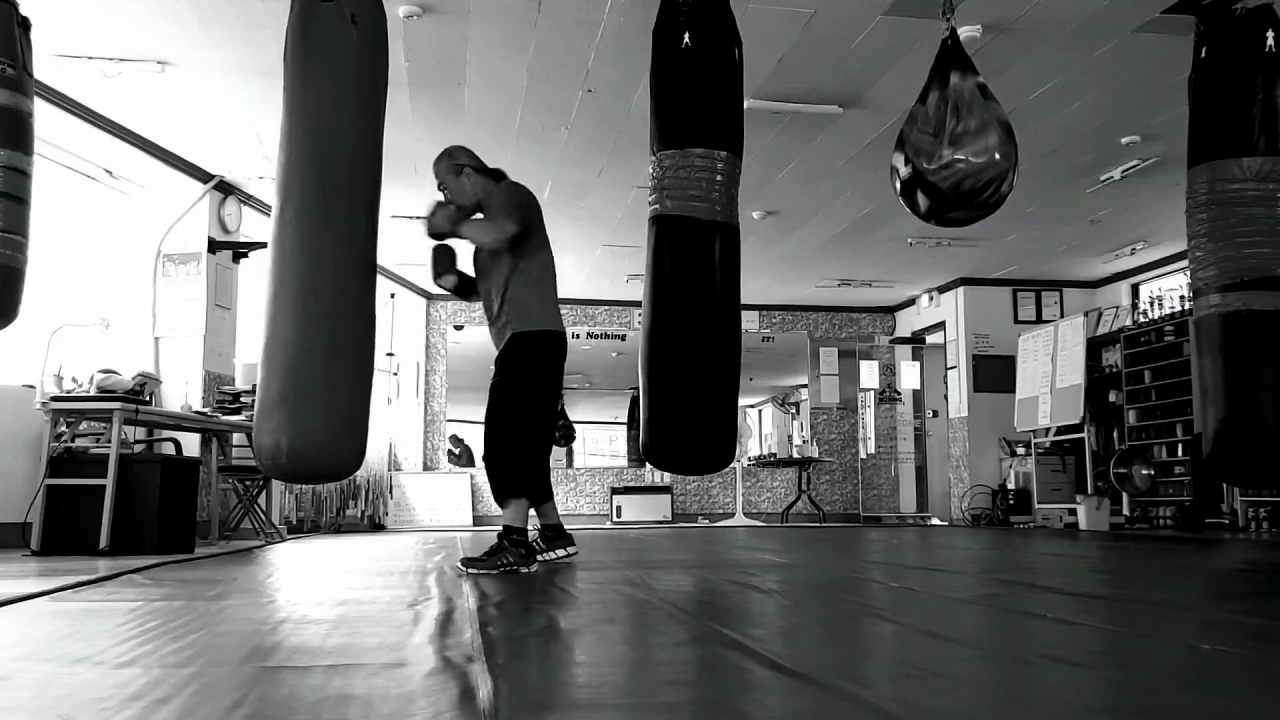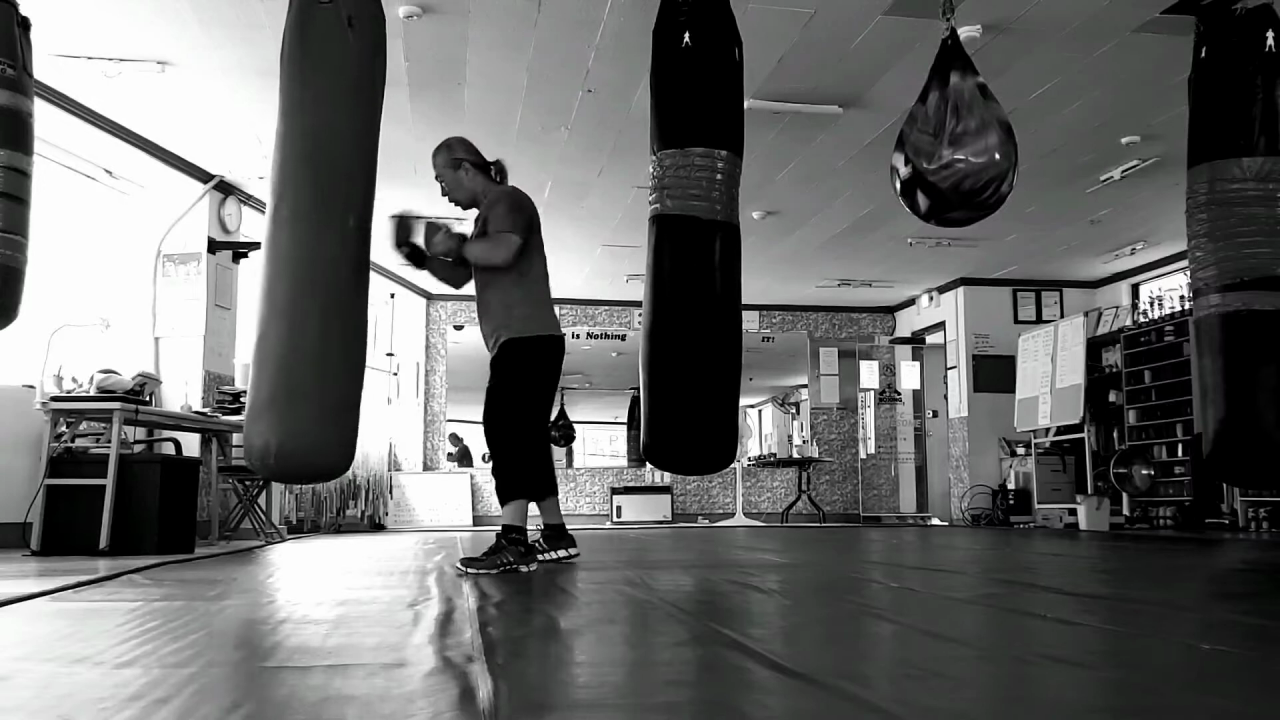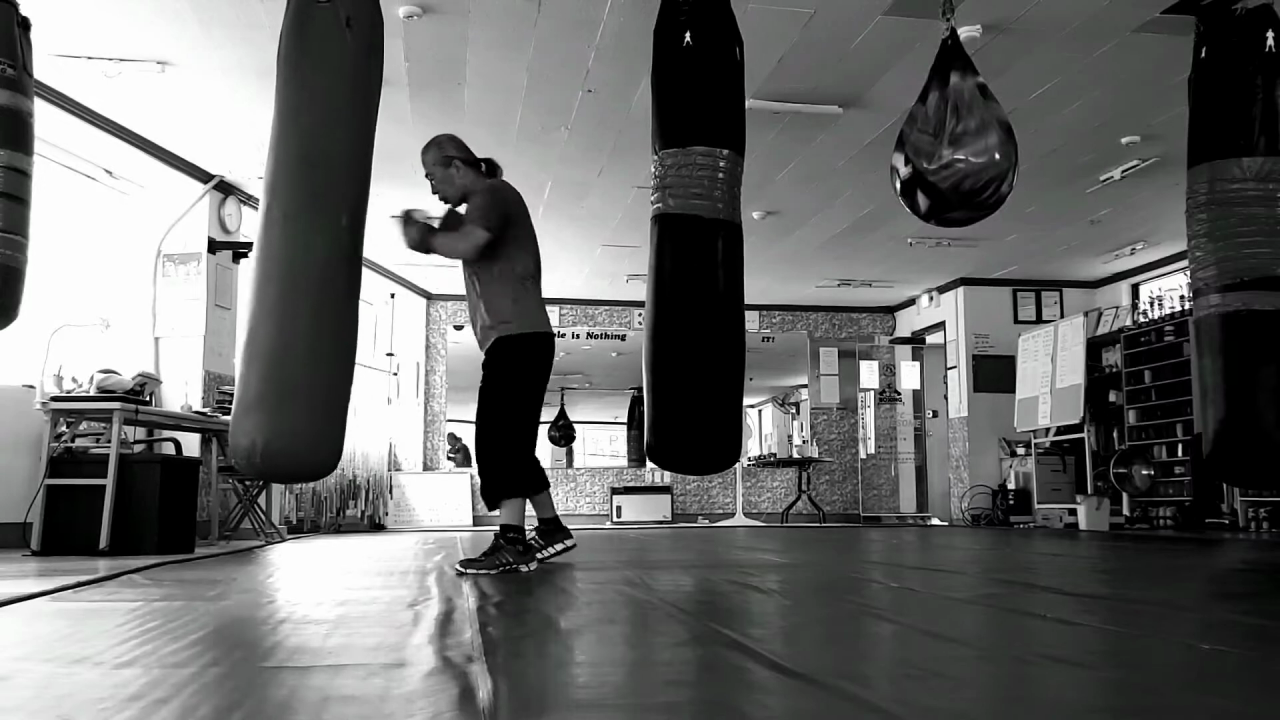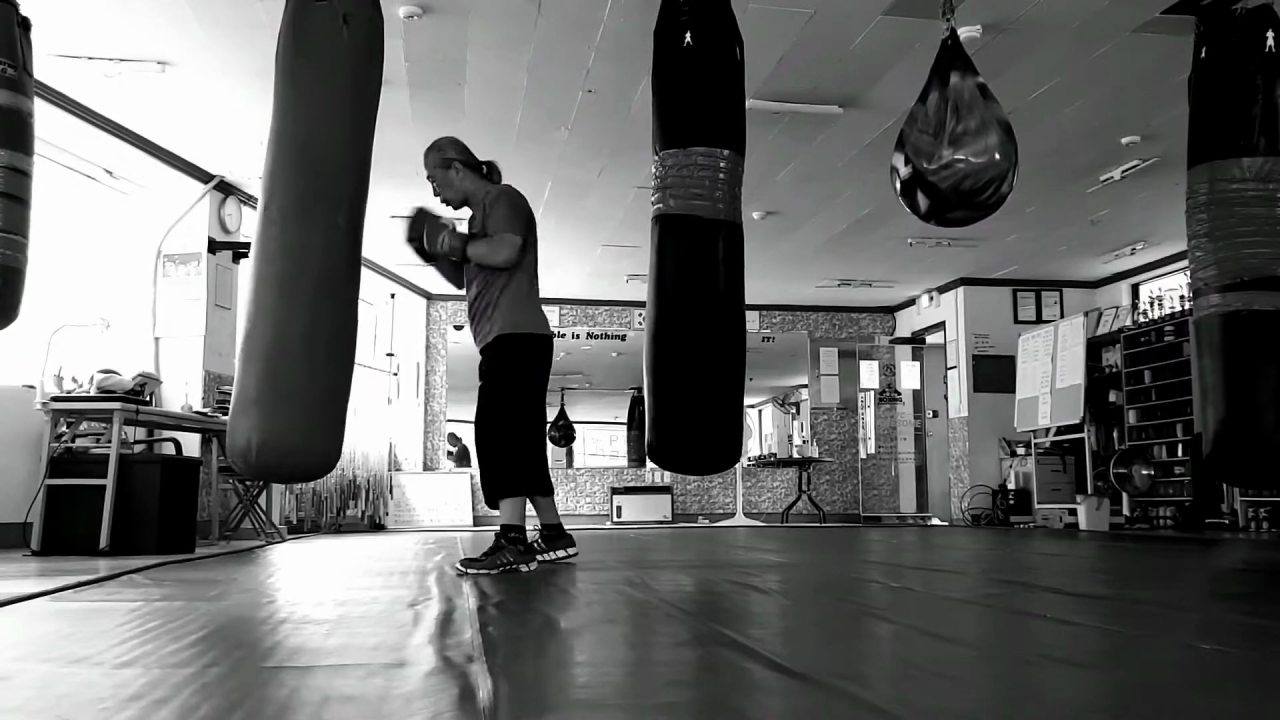
dt=0.5s
person 1, frame 1
left shoulder: (510, 197)
right shoulder: (488, 239)
left elbow: (500, 232)
right elbow: (490, 291)
left wrist: (451, 225)
right wrist: (454, 279)
left hip: (533, 336)
right hip: (521, 342)
left knee: (508, 438)
right knee: (524, 440)
left ankle: (514, 541)
right ankle: (552, 534)
person 1, frame 2
left shoulder: (507, 200)
right shoulder: (488, 215)
left elbow: (503, 252)
right elbow: (456, 276)
left wrist: (455, 245)
right wrist: (414, 252)
left hip: (527, 340)
right hip: (517, 343)
left knee: (511, 437)
right knee: (523, 440)
left ankle: (513, 542)
right ankle: (556, 536)
person 1, frame 3
left shoulder: (494, 194)
right shoulder: (482, 211)
left elbow: (465, 244)
right elbow: (483, 266)
left wrist: (429, 235)
right wrist: (435, 237)
left hip: (518, 338)
right hip: (514, 340)
left knee: (500, 435)
right knee: (510, 438)
left ankle: (512, 541)
right ankle: (550, 529)
person 1, frame 4
left shoulder: (504, 199)
right shoulder: (482, 220)
left elbow: (505, 254)
right elbow: (462, 278)
left wrist: (455, 242)
right wrist: (434, 250)
left hip: (516, 338)
right hip: (508, 342)
left knee: (500, 434)
right knee: (519, 437)
left ankle: (512, 541)
right ankle: (553, 535)
